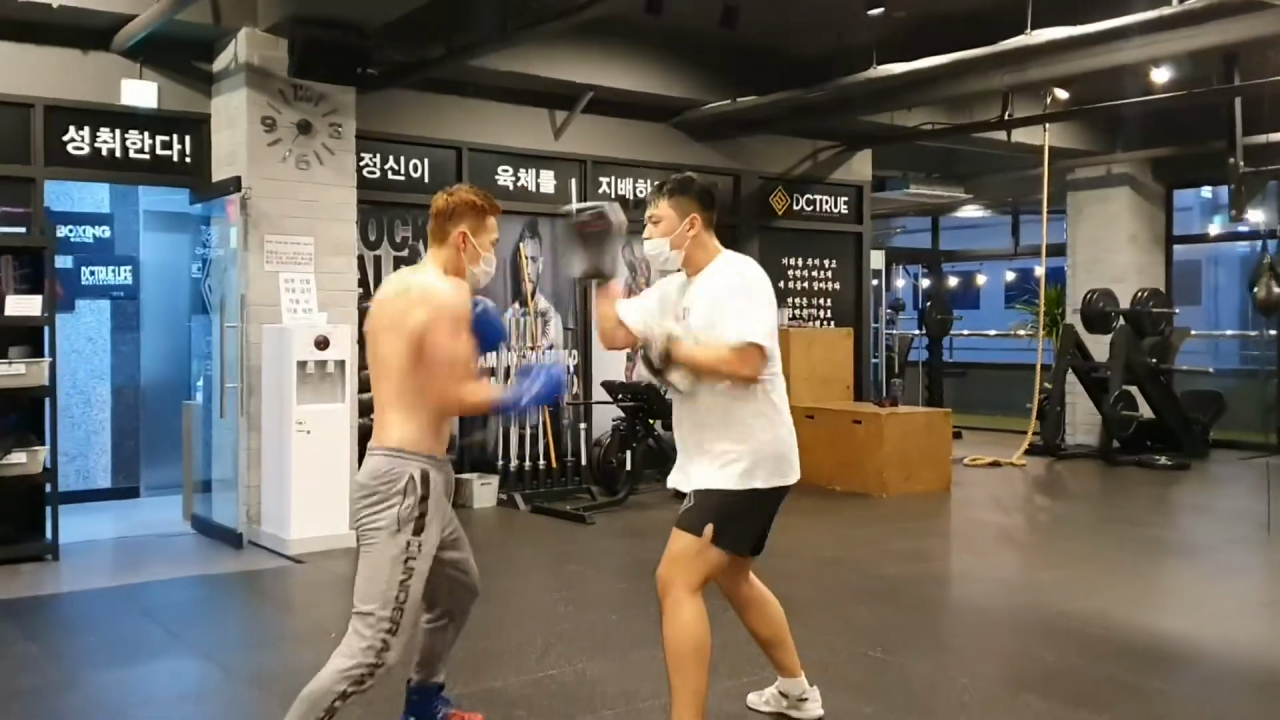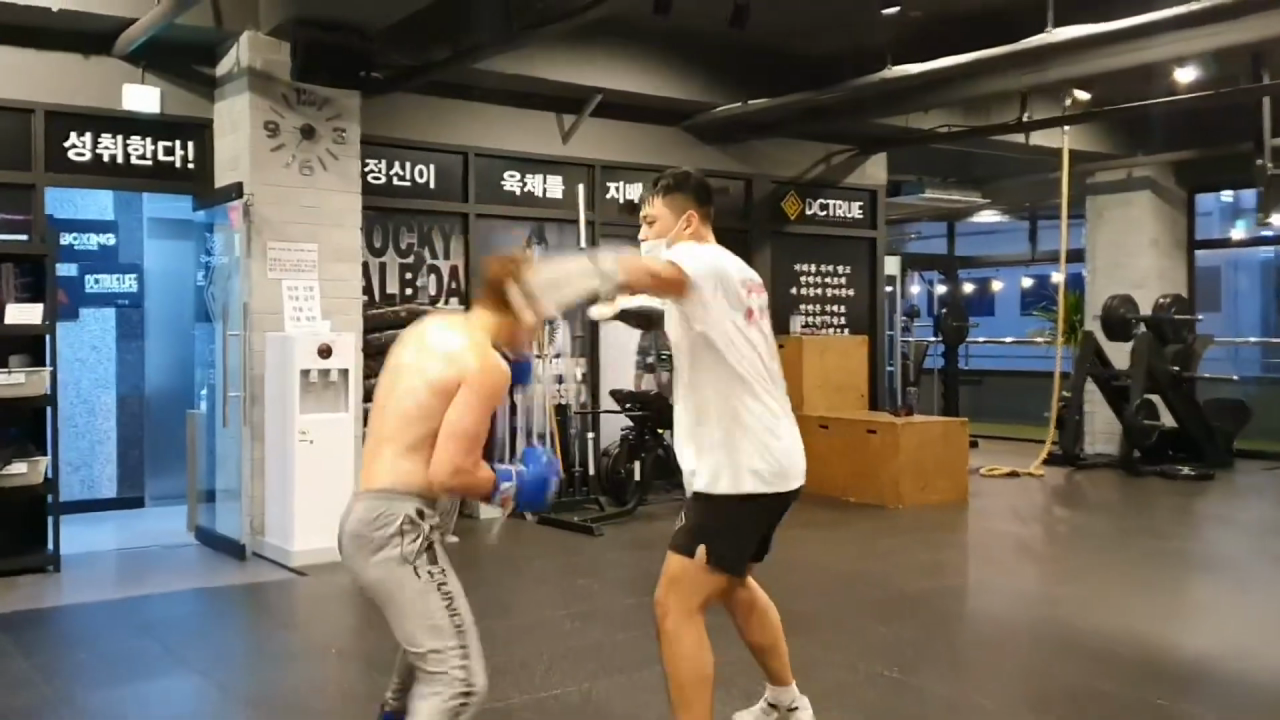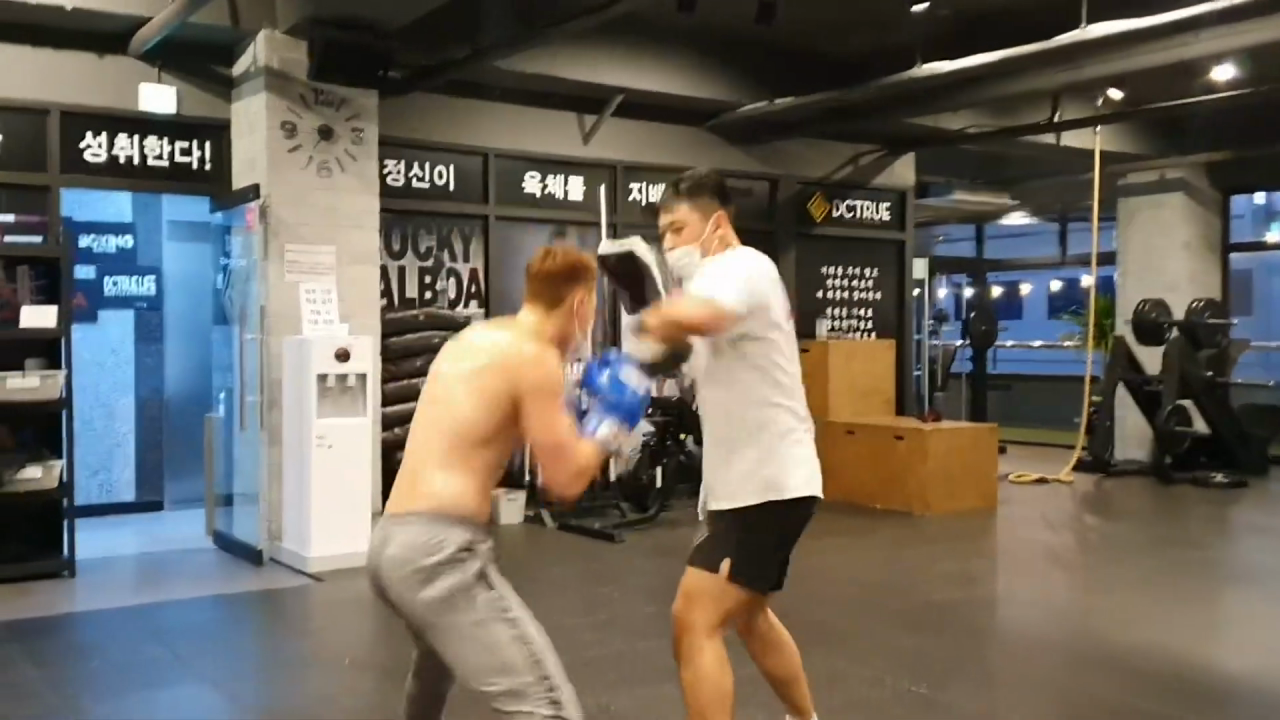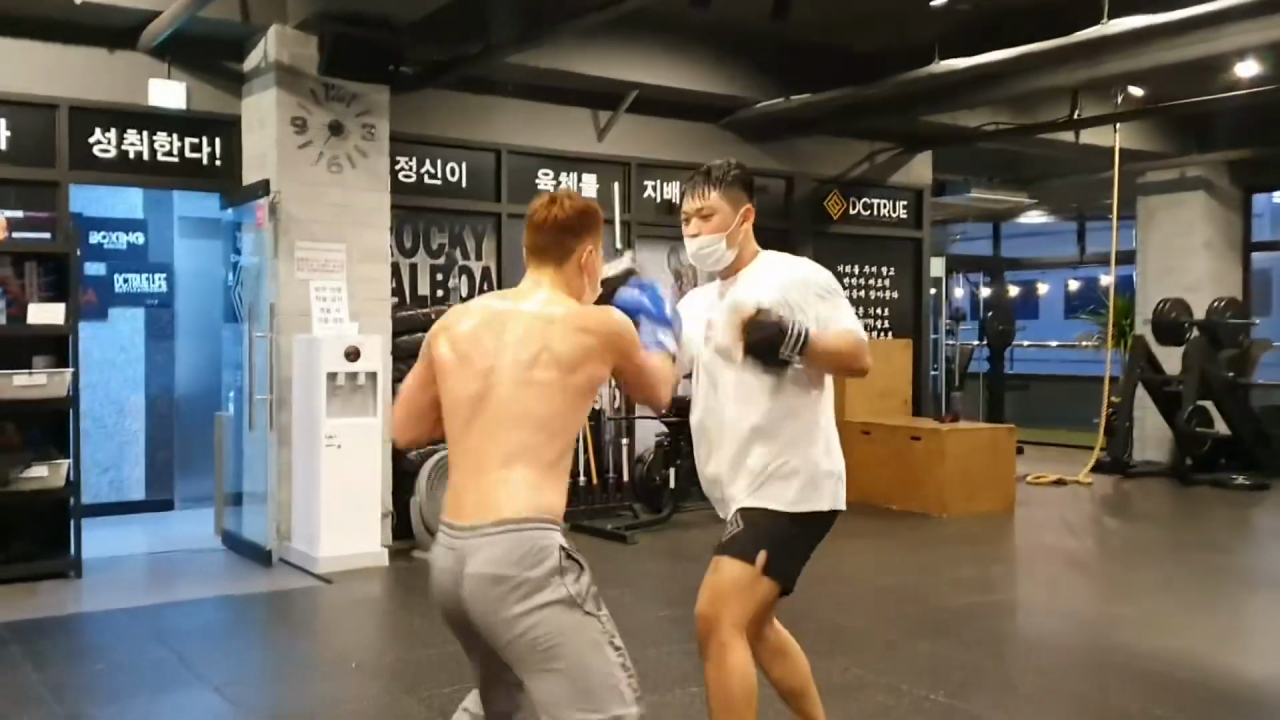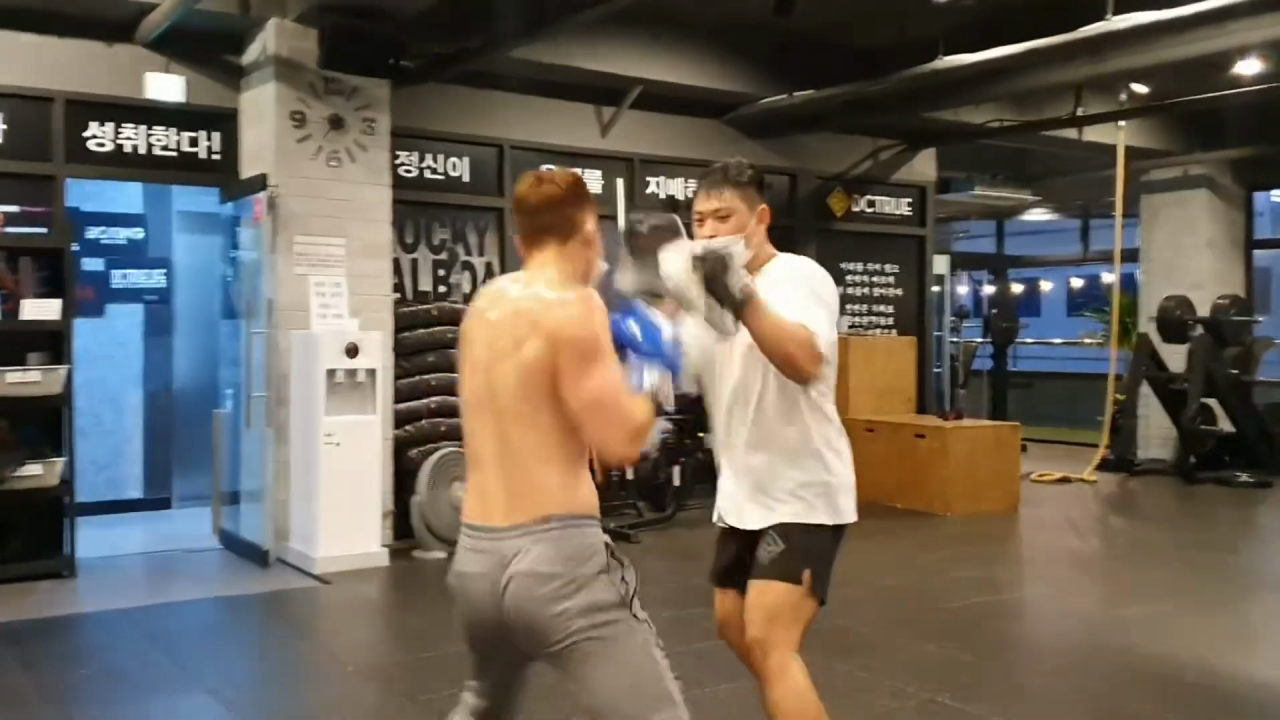
dt=0.2s
person 1, frame 1
left shoulder: (739, 279)
right shoulder: (671, 288)
left elbow: (745, 364)
right elbow: (614, 334)
left wrist: (671, 348)
left hip: (748, 463)
right hip: (718, 464)
left knee: (677, 581)
right knee: (731, 575)
person 1, frame 2
left shoulder: (706, 262)
right shoulder: (731, 278)
left elbow: (656, 275)
left hip: (742, 471)
right hip: (762, 465)
left knee: (676, 605)
right knee: (734, 584)
person 1, frame 3
left shoulder: (745, 269)
right shoulder: (738, 282)
left elbow: (694, 317)
left wrist: (649, 323)
left hip: (764, 486)
right hip: (758, 480)
left knee: (693, 624)
right knee: (744, 615)
person 1, frame 4
left shoulder: (797, 277)
right shoulder: (699, 303)
left elbow: (858, 356)
left wrist: (796, 341)
left hip: (792, 486)
right hip: (747, 491)
left knee: (718, 621)
right knee: (750, 623)
person 1, frame 5
left shoulder: (800, 277)
right shoulder: (713, 301)
left elbow: (806, 365)
left wrist: (742, 299)
left hip: (803, 493)
right hip: (746, 496)
left knee: (768, 641)
right knee: (735, 627)
person 2, frame 1
left shoulder: (400, 285)
right shoulder: (445, 298)
right elbow: (455, 398)
left wrist: (469, 327)
right wrist: (522, 393)
left hip: (412, 479)
right hip: (405, 482)
left knee: (460, 587)
right knee: (376, 642)
person 2, frame 2
left shoulder: (429, 329)
right shoulder: (485, 365)
right elbow: (448, 472)
right wrist: (504, 485)
left hip: (370, 514)
right hip: (396, 522)
left knee: (434, 630)
person 2, frame 3
left shoulder: (473, 338)
right shoulder: (536, 361)
right elbow: (565, 483)
left wrist: (562, 425)
right wrist: (611, 420)
left hip: (394, 543)
right hip: (439, 548)
left knee: (446, 645)
person 2, frame 4
left shoulder: (455, 324)
right shoulder: (601, 326)
left elbow: (406, 431)
right elbow: (658, 392)
right wrist: (659, 331)
left hip: (453, 556)
right hip: (524, 558)
person 2, frame 5
left shoulder: (488, 302)
right shoulder: (571, 308)
right elbow: (621, 443)
right wrist: (650, 369)
left hip: (475, 560)
right hip: (559, 561)
